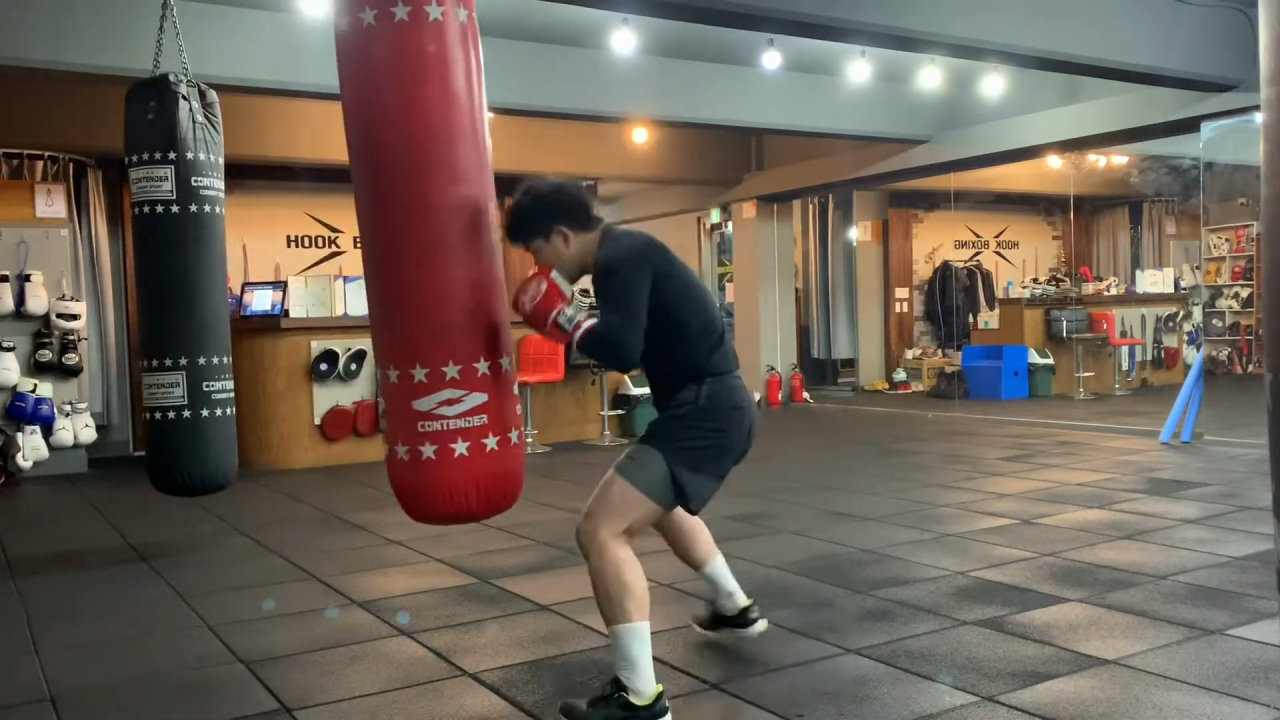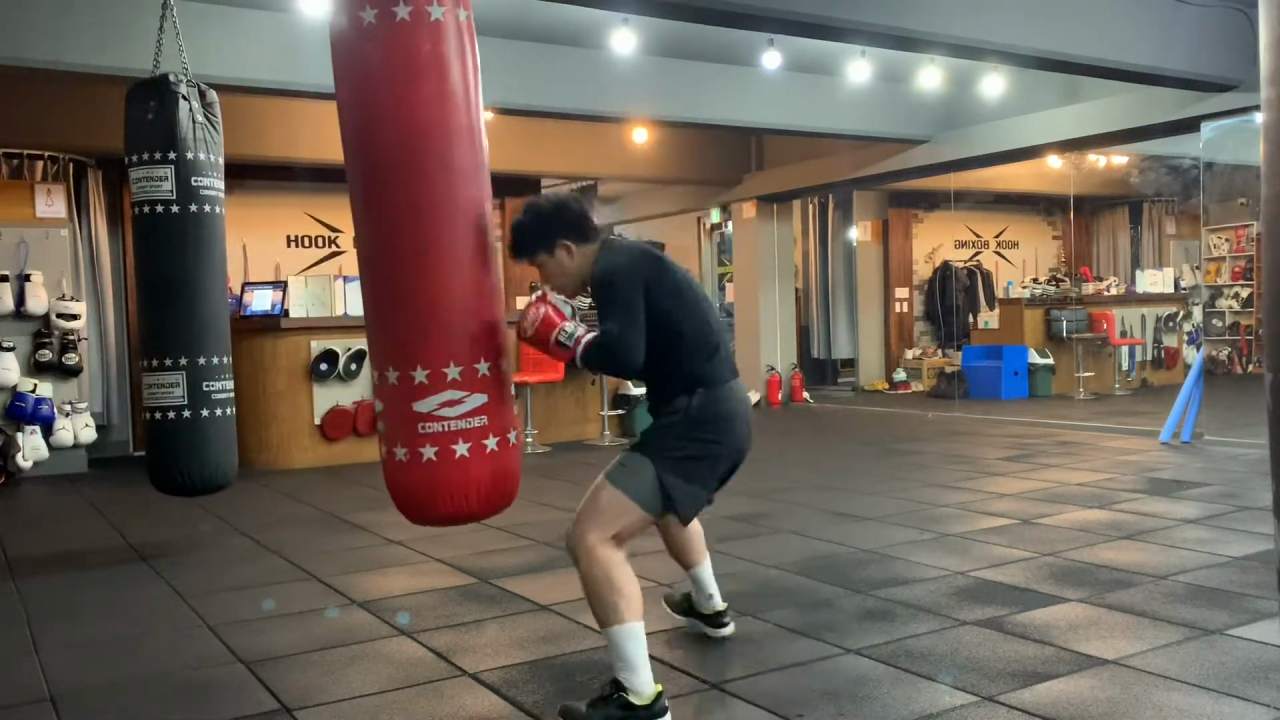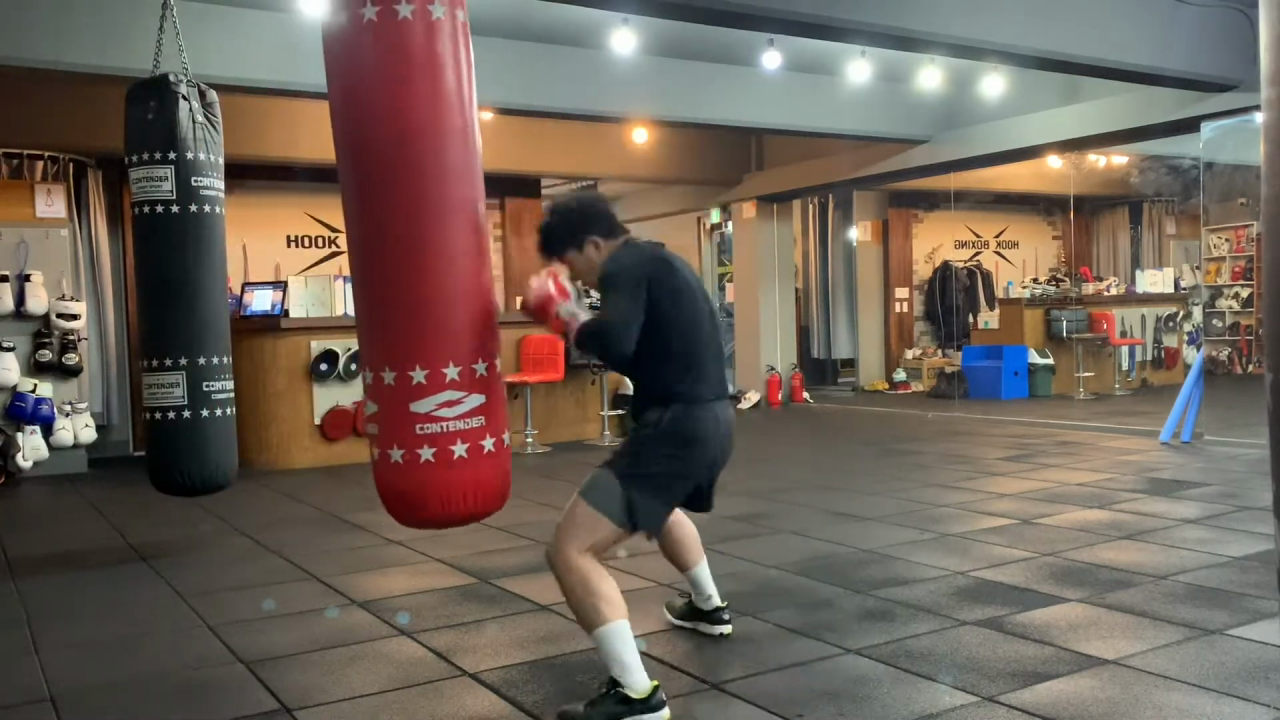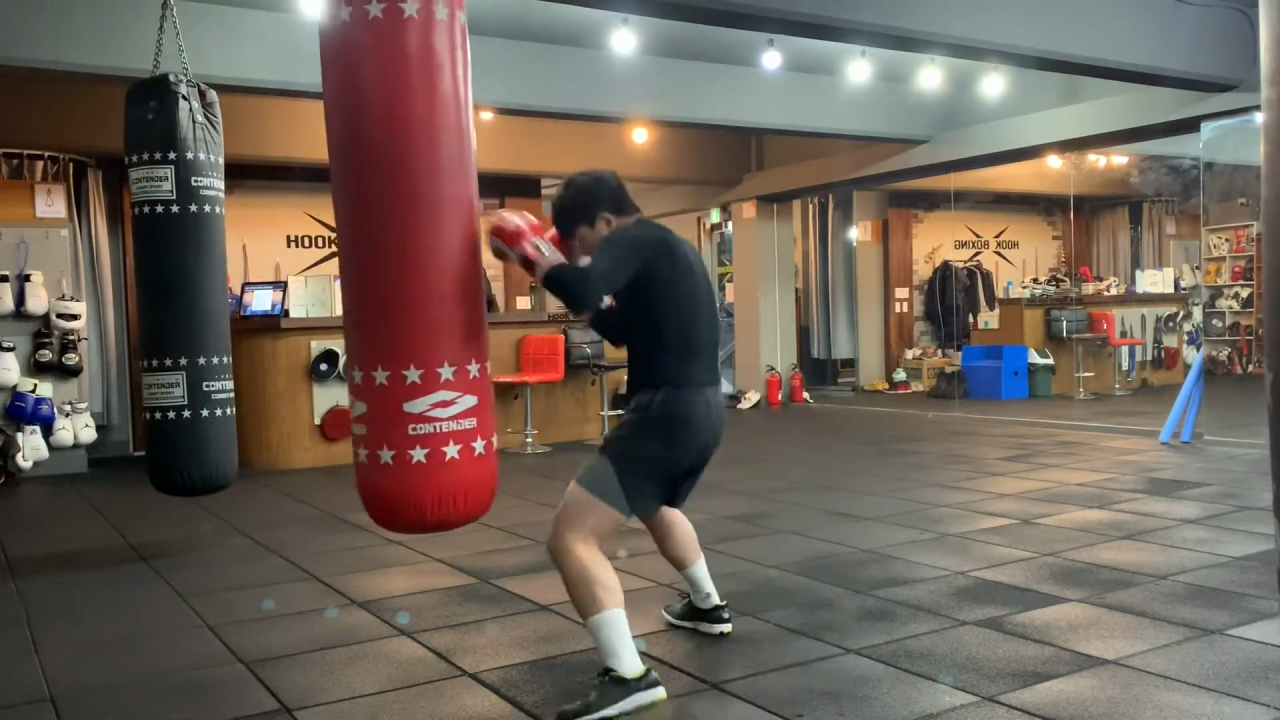
dt=0.1s
person 1, frame 1
left shoulder: (622, 255)
right shoulder: (621, 251)
left elbow: (620, 348)
right elbow: (631, 342)
left wrist: (561, 317)
right wrist: (569, 322)
left hip: (708, 409)
right hip: (713, 406)
left knee: (601, 531)
right knee: (661, 509)
right ankle: (734, 606)
person 1, frame 2
left shoulder: (616, 266)
right shoulder: (639, 260)
left elbow: (625, 357)
left wrist: (564, 337)
right wrist: (575, 341)
left hip: (700, 418)
right hip: (722, 410)
left knee: (591, 538)
right knee: (663, 505)
right ankle: (710, 608)
person 1, frame 3
left shoulder: (627, 264)
right shoulder: (659, 262)
left elbow: (615, 340)
left wrist: (565, 313)
right wrist: (580, 322)
left hip: (676, 429)
right hip: (710, 421)
left knee: (571, 550)
right knee: (659, 505)
right ankle: (708, 607)
person 1, frame 4
left shoulder: (639, 239)
right shoulder: (664, 249)
left elbow: (586, 285)
right elbow: (621, 327)
left wrist: (529, 250)
right wrist: (557, 266)
left hip: (666, 413)
right hip: (701, 409)
left knee: (571, 539)
right knee: (652, 504)
left ankle: (628, 675)
right ankle: (708, 605)
